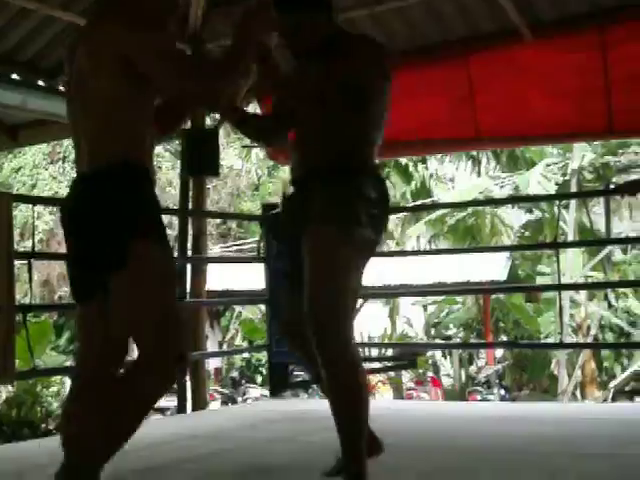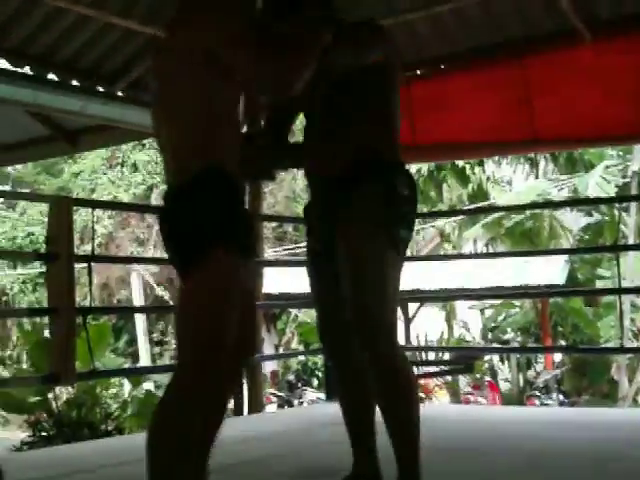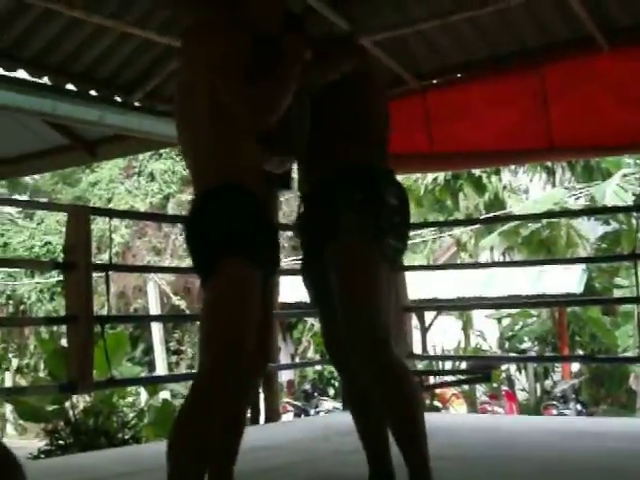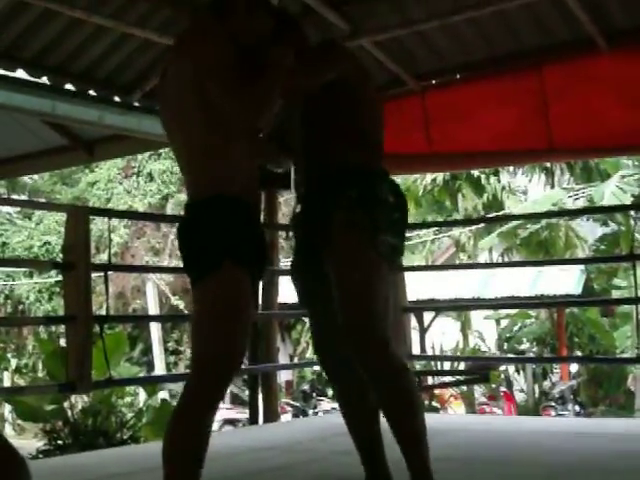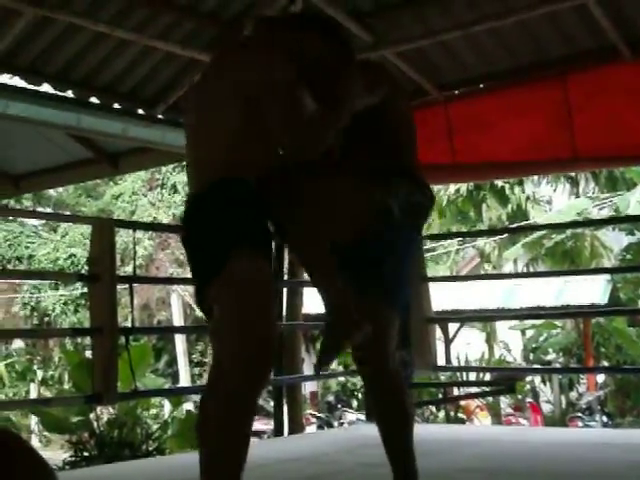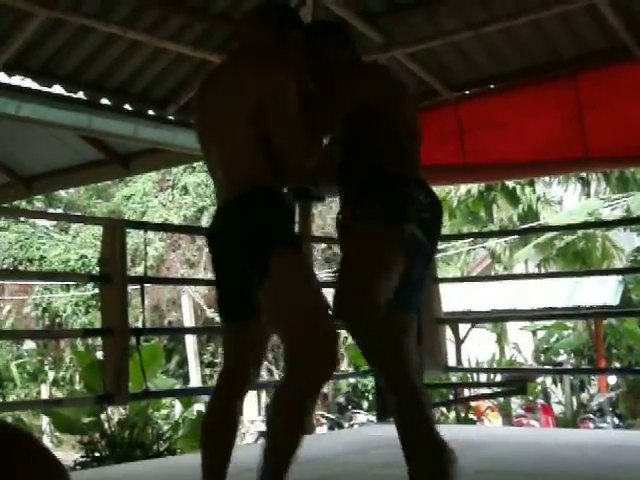
dt=0.4s
person 1, frame 1
left shoulder: (88, 45)
right elbow: (210, 92)
left wrist: (181, 89)
right wrist: (246, 41)
left hip: (90, 206)
right hip: (119, 201)
left knee: (96, 370)
right knee: (166, 358)
person 1, frame 2
left shoulder: (176, 48)
right elbow: (280, 82)
left hip: (190, 207)
right hip: (208, 204)
left knee: (236, 348)
right knee: (203, 368)
person 1, frame 3
left shoulder: (206, 69)
right elbow: (256, 114)
right wrist: (293, 57)
left hip: (245, 223)
right hip: (229, 218)
left knee: (247, 365)
right knee: (222, 373)
person 1, frame 4
left shoulder: (175, 79)
right shoulder: (204, 39)
right elbow: (250, 117)
right wrist: (279, 62)
left hip: (220, 224)
right hip: (222, 223)
left knee: (219, 369)
right knee: (211, 373)
person 1, frame 5
left shoulder: (221, 68)
right shoulder: (270, 54)
right elbow: (300, 144)
right wrist: (346, 100)
left hip: (204, 219)
right hip: (230, 216)
left knee: (230, 367)
right knee: (251, 360)
person 1, frame 6
left shoulder: (208, 89)
right shoulder: (268, 68)
right elbow: (298, 160)
right wrist: (320, 132)
left hip: (227, 228)
right hip: (257, 221)
left knee: (237, 371)
right knee: (318, 351)
person 2, frame 1
left shoulder: (365, 53)
right shoulder: (302, 73)
left elbow: (361, 126)
right elbow: (270, 134)
left wrist: (298, 100)
right wrist: (225, 105)
left hip: (348, 198)
right hip: (308, 202)
left knee: (328, 333)
right knee: (297, 329)
right ankle: (361, 436)
person 2, frame 2
left shoulder: (369, 39)
right shoulder: (305, 72)
left elbow: (320, 62)
right elbow: (268, 140)
left hip: (374, 195)
right hip: (328, 204)
left knee: (372, 336)
right knee: (337, 338)
person 2, frame 3
left shoulder: (343, 54)
right shoulder: (310, 94)
left hip: (363, 207)
right hip: (324, 218)
left knee: (370, 347)
right knee: (343, 352)
person 2, frame 4
left shoulder: (332, 58)
right shoulder: (306, 100)
right elbow: (280, 151)
left hip: (358, 205)
right hip: (321, 217)
left knee: (366, 344)
right knee: (333, 352)
person 2, frame 5
left shoulder: (372, 76)
left hip: (394, 196)
right hip: (364, 236)
left knee: (281, 185)
right knee: (377, 362)
left ankle: (342, 313)
person 2, frame 6
left shoulder: (370, 76)
right shoulder: (355, 117)
left elbow: (315, 119)
left hip: (398, 210)
right hip: (380, 230)
left knee: (354, 304)
right knee: (398, 362)
